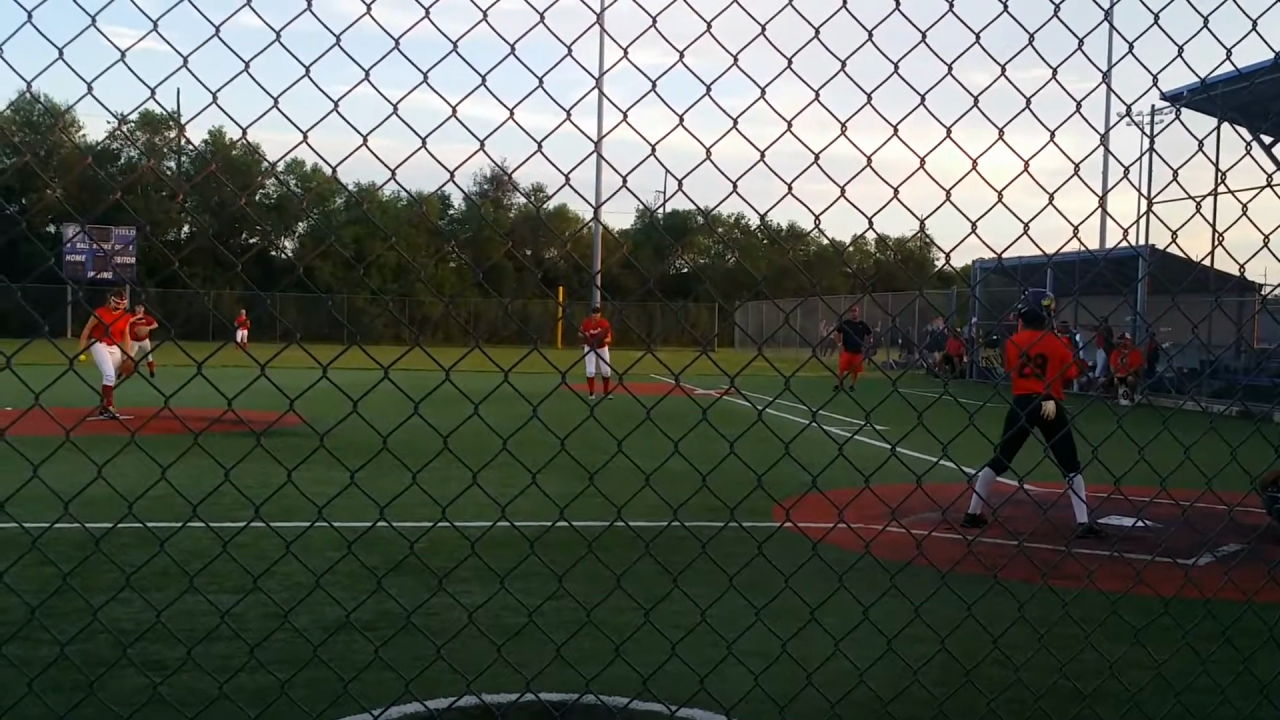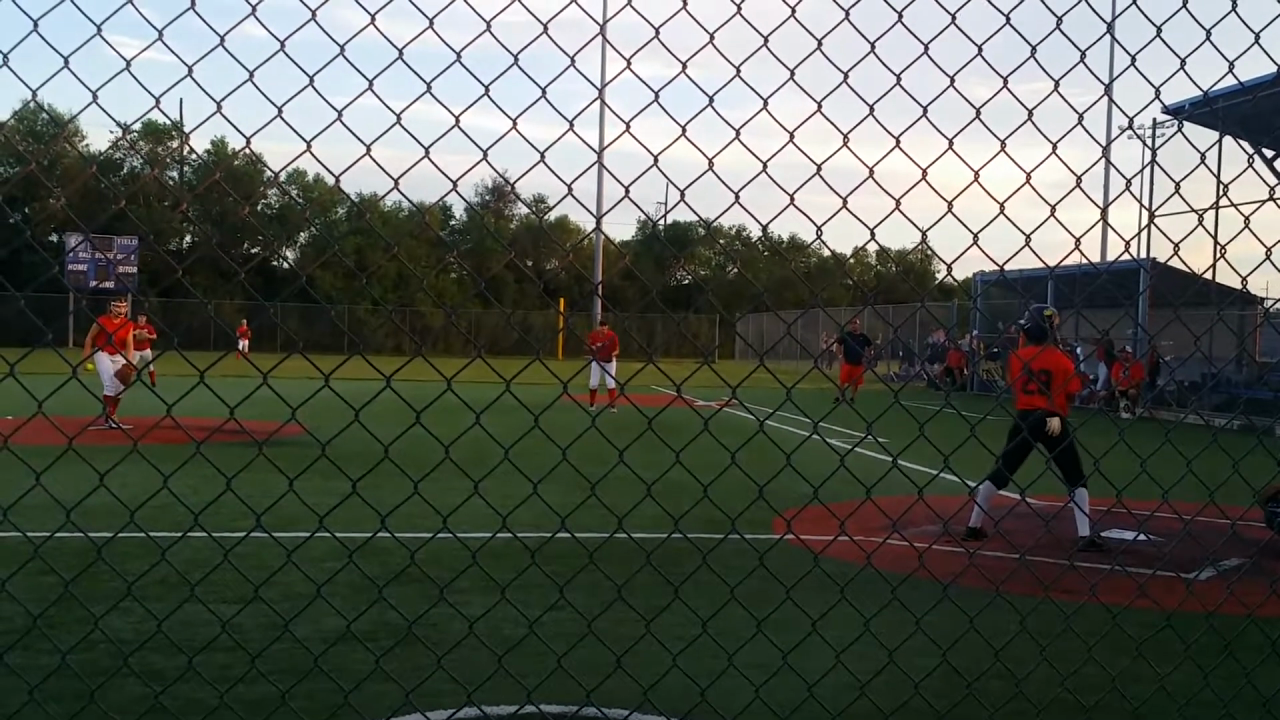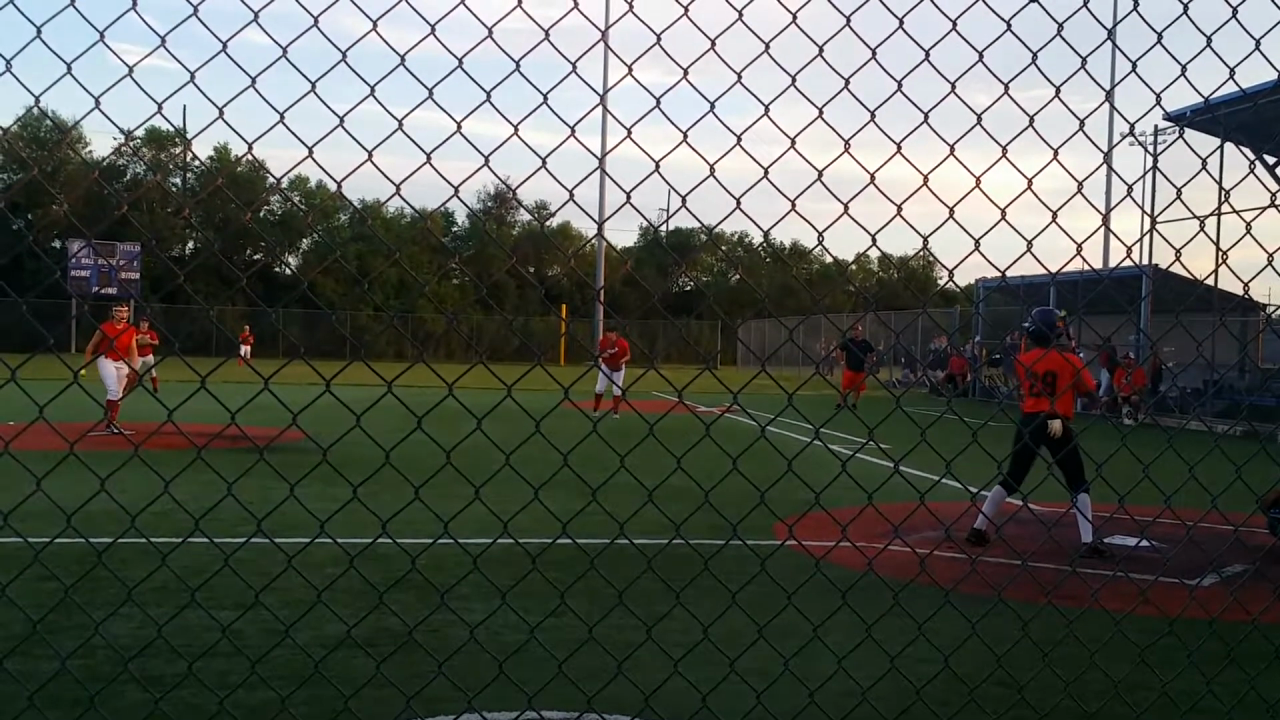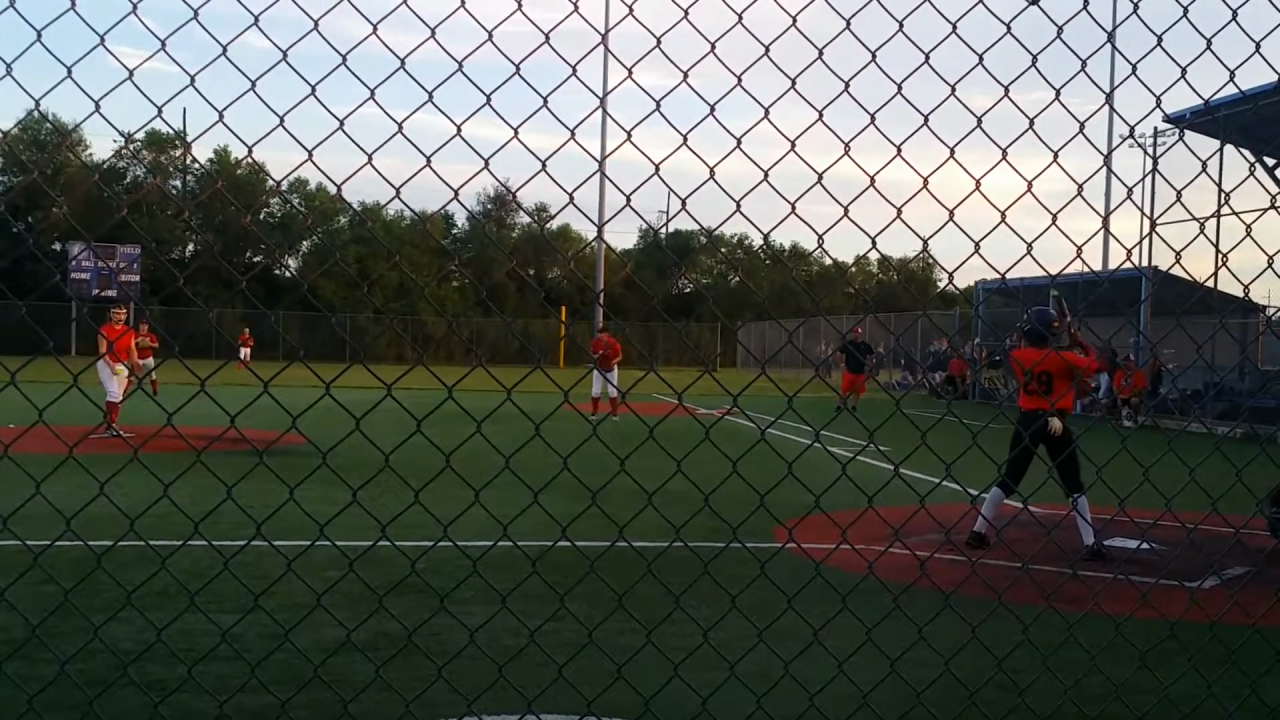
dt=0.5s
person 1, frame 1
left shoulder: (1013, 342)
right shoulder: (1059, 344)
right elbow: (1068, 378)
left hip: (1021, 405)
right hip: (1050, 406)
left knee: (999, 460)
right knee: (1071, 466)
left ankle: (973, 513)
right ankle: (1084, 523)
person 1, frame 2
left shoulder: (1016, 358)
right shoulder: (1062, 359)
right elbow: (1070, 395)
left hip: (1024, 420)
right hip: (1053, 422)
left knee: (999, 474)
right knee: (1076, 479)
left ankle: (973, 526)
right ankle: (1086, 536)
person 1, frame 3
left shoulder: (1023, 360)
right shoulder: (1068, 360)
right elbow: (1090, 392)
left hip: (1028, 423)
right hip: (1058, 425)
left knee: (1010, 479)
right knee: (1078, 484)
left ankle: (978, 529)
right ankle: (1089, 542)
person 1, frame 4
left shoulder: (1017, 357)
right shoulder: (1063, 359)
right elbow: (1096, 365)
right wrist: (1080, 342)
left hip: (1026, 422)
right hip: (1055, 423)
left knee: (1008, 480)
right knee: (1074, 485)
left ankle: (977, 532)
right ankle: (1091, 545)
